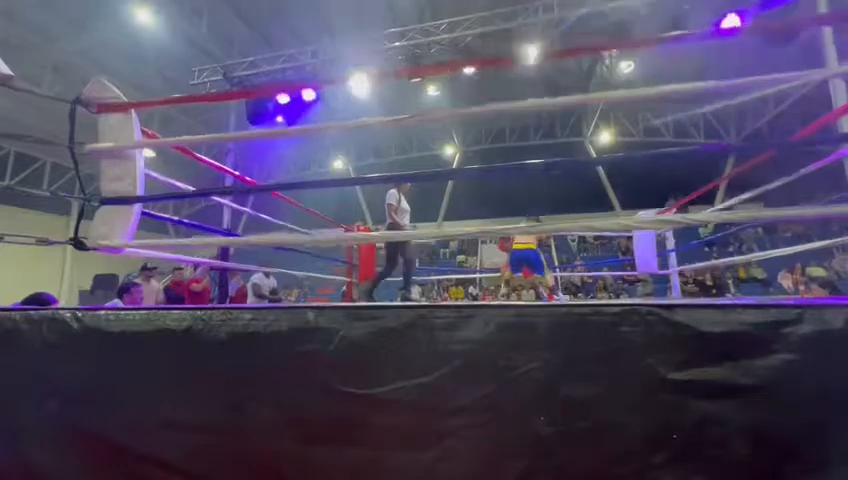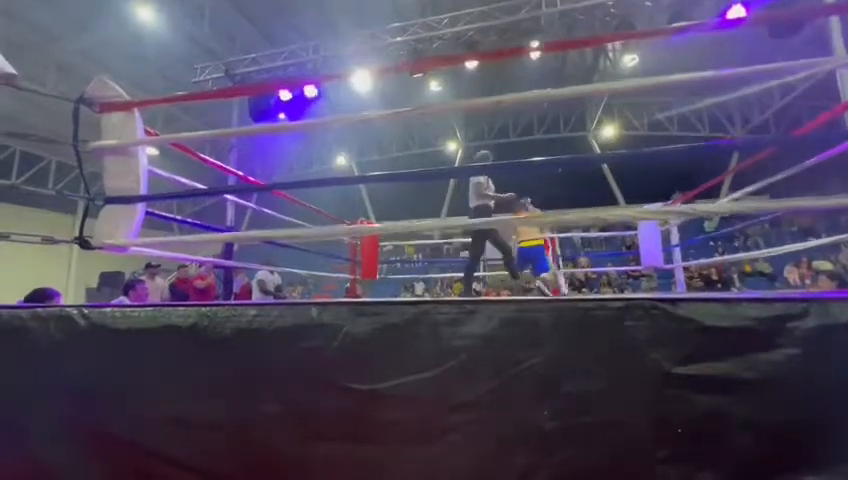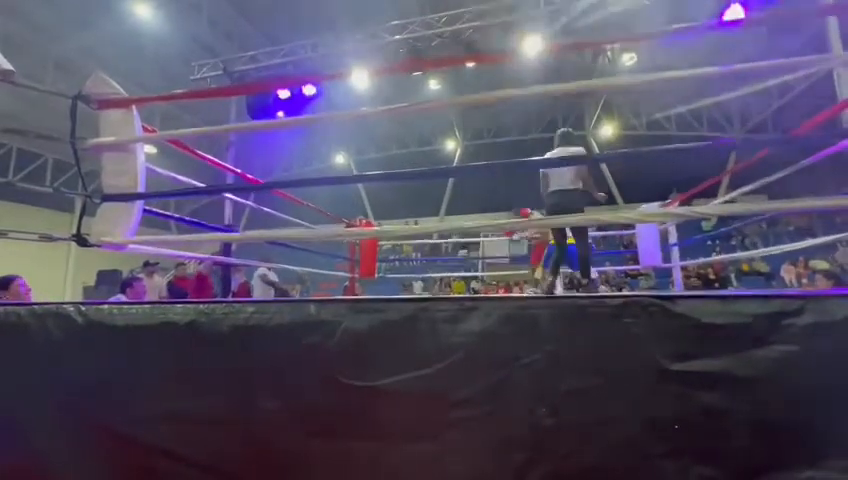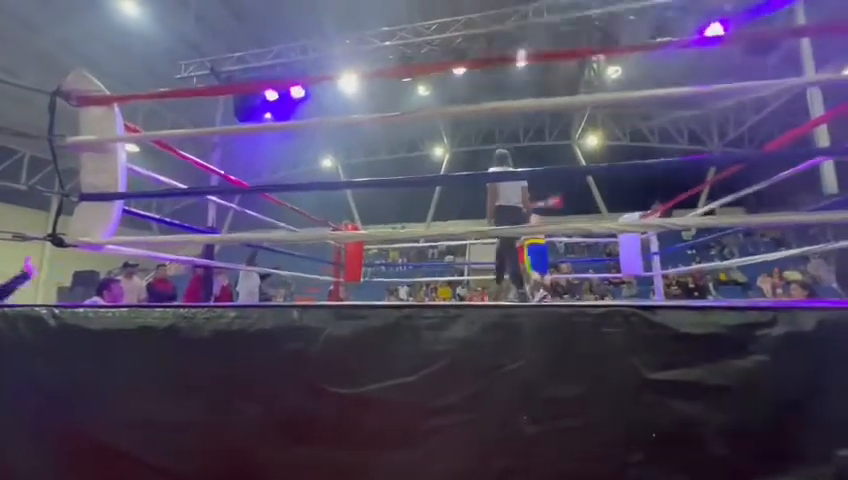
dt=1s
person 1, frame 1
left shoulder: (402, 197)
right shoulder: (393, 193)
right elbow: (390, 214)
left wrist: (406, 229)
right wrist: (403, 227)
right hip: (394, 231)
left knee: (410, 262)
right knee: (391, 265)
left ankle: (406, 292)
right ankle: (369, 290)
person 1, frame 2
left shoulder: (482, 176)
right shoulder: (480, 173)
right elbow: (480, 193)
right wrist: (503, 197)
left hip: (483, 216)
right hip: (481, 215)
person 1, frame 3
left shoulder: (547, 157)
right shoulder: (579, 151)
left elbow: (543, 186)
right elbow: (583, 176)
left wrist: (549, 203)
right wrist: (596, 194)
left hip: (552, 201)
right hip: (573, 199)
left knee: (560, 246)
right knee: (582, 243)
left ankle: (551, 281)
right ankle: (586, 283)
person 1, frame 4
left shoulder: (493, 172)
left elbow: (492, 197)
right elbow: (526, 200)
left wrist: (489, 218)
right wrist: (526, 217)
left hip: (502, 214)
right hip: (518, 214)
left knee: (510, 254)
right knee: (502, 251)
left ankle: (521, 290)
right ankle: (497, 286)
